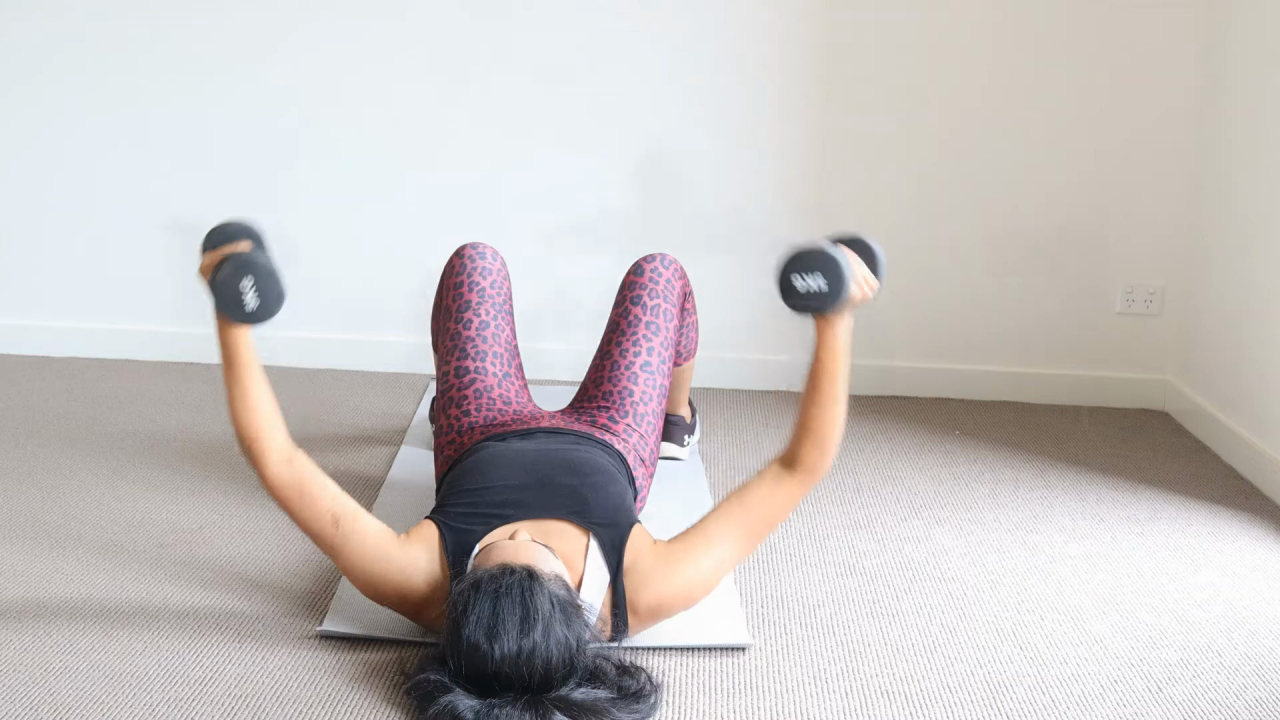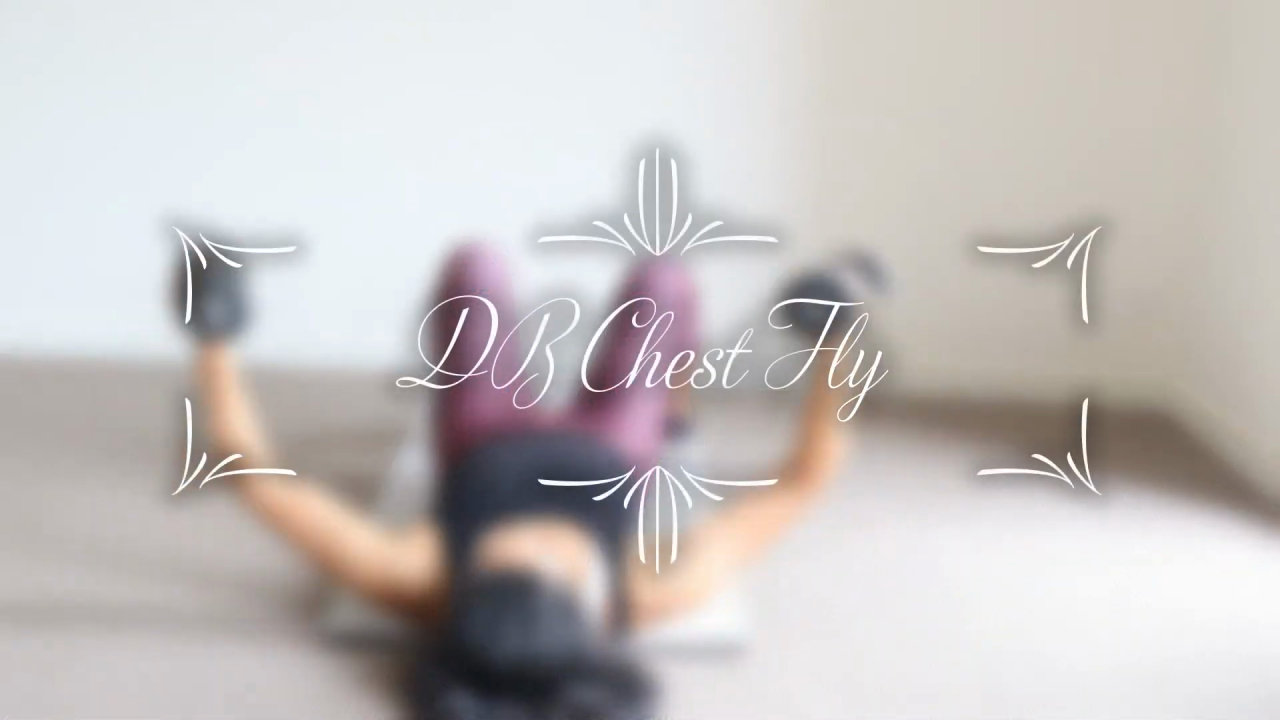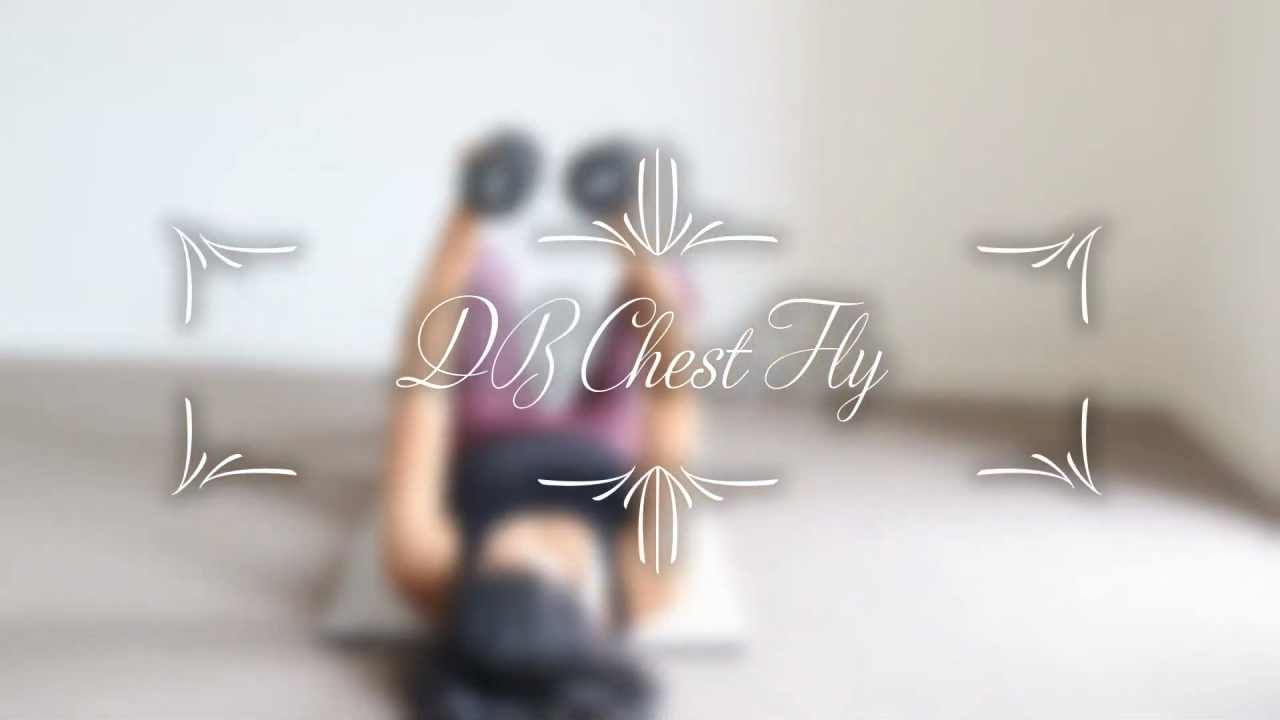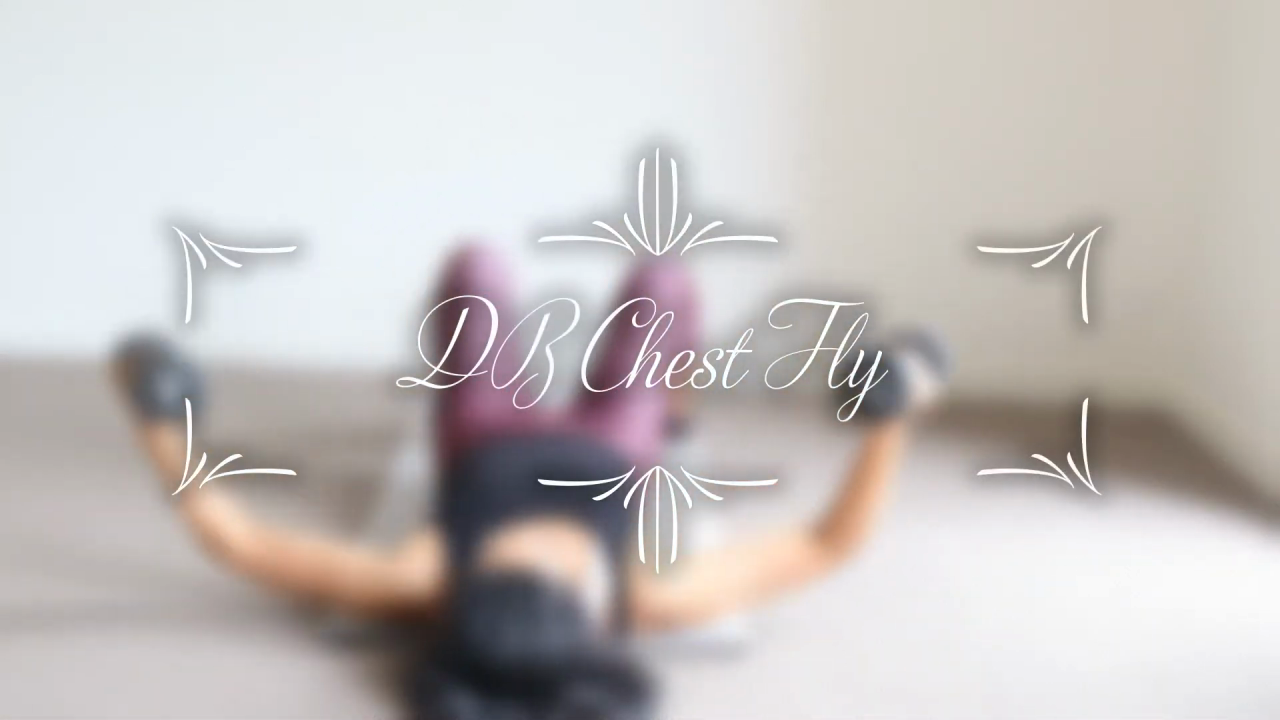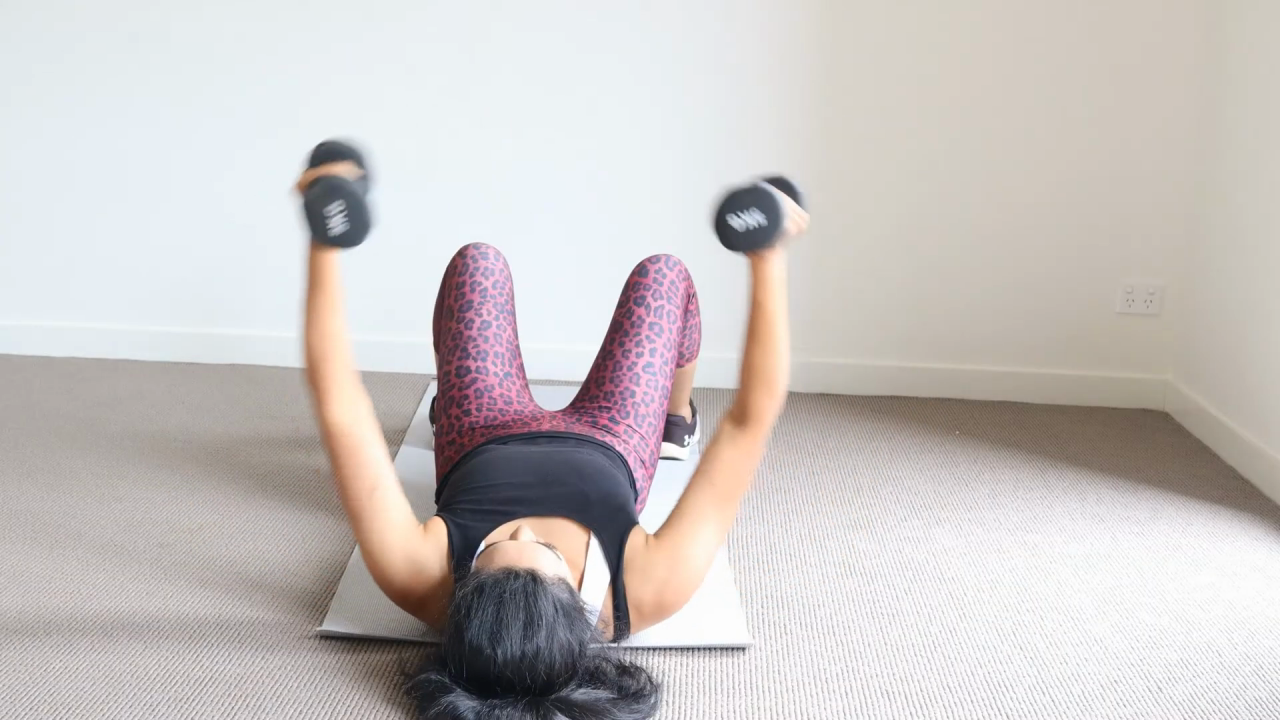
dt=1s
person 1, frame 1
left shoulder: (421, 584)
right shoulder: (643, 591)
left elbow: (278, 463)
right elbow: (802, 465)
left wrist: (234, 320)
right wrist: (834, 319)
left hip: (482, 450)
right hip: (606, 456)
left knee: (476, 261)
right knee: (657, 274)
right ankle: (676, 426)
person 1, frame 2
left shoulder: (423, 582)
right shoulder: (643, 596)
left elbow: (262, 480)
right elbow: (798, 490)
left wrist: (213, 343)
left hip: (484, 445)
right hip: (609, 449)
left knee: (475, 263)
right knee: (662, 278)
right ankle: (667, 418)
person 1, frame 3
left shoulder: (429, 574)
right shoulder: (639, 585)
left elbow: (420, 390)
right elbow: (671, 399)
left wrist: (467, 217)
left hip: (487, 445)
right hip: (605, 449)
left knee: (480, 268)
right knee: (664, 286)
person 1, frame 4
left shoulder: (424, 586)
right shoulder: (647, 601)
left elbow: (245, 545)
right elbow: (830, 544)
left wrist: (164, 438)
right wrist: (888, 424)
left hip: (486, 447)
right hip: (607, 450)
left knee: (475, 263)
right knee: (662, 278)
right ankle: (673, 417)
person 1, frame 5
left shoulder: (423, 577)
right shoulder: (645, 588)
left elbow: (338, 408)
right elbow: (750, 421)
left wrist: (324, 246)
right wrist: (769, 260)
left hip: (482, 448)
right hip: (607, 455)
left knee: (478, 261)
right knee: (662, 275)
right ankle: (675, 424)
